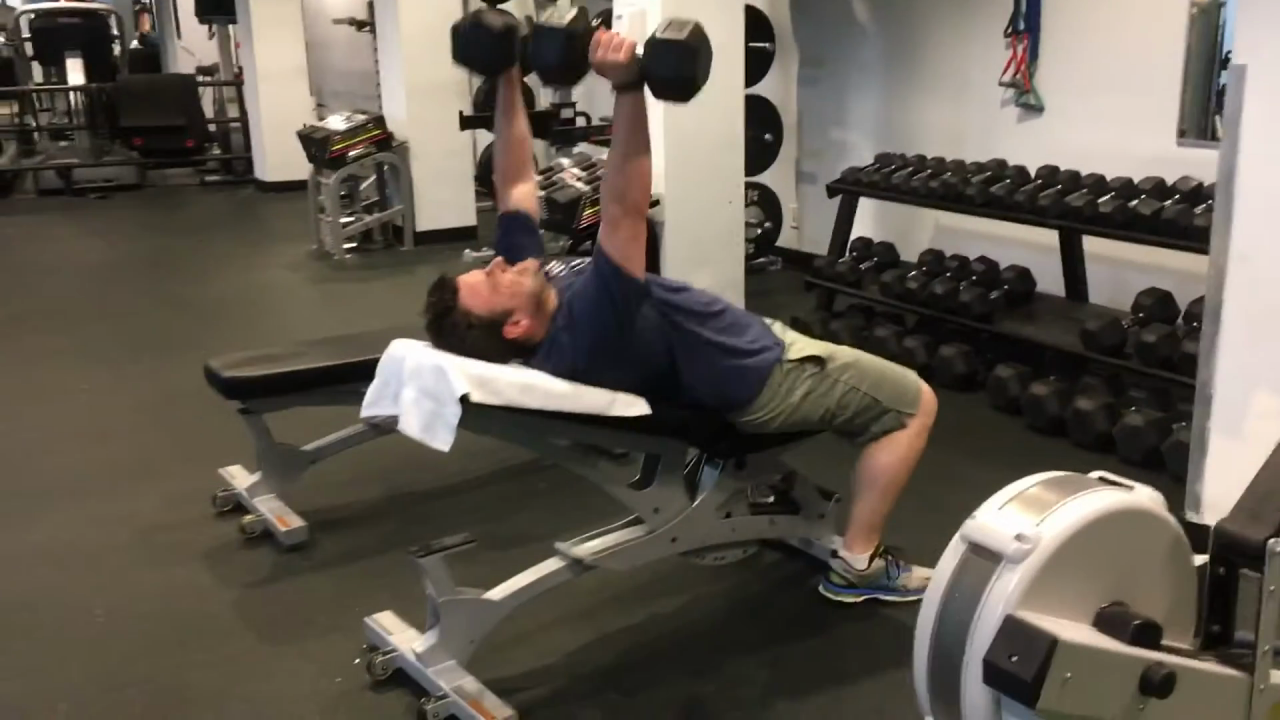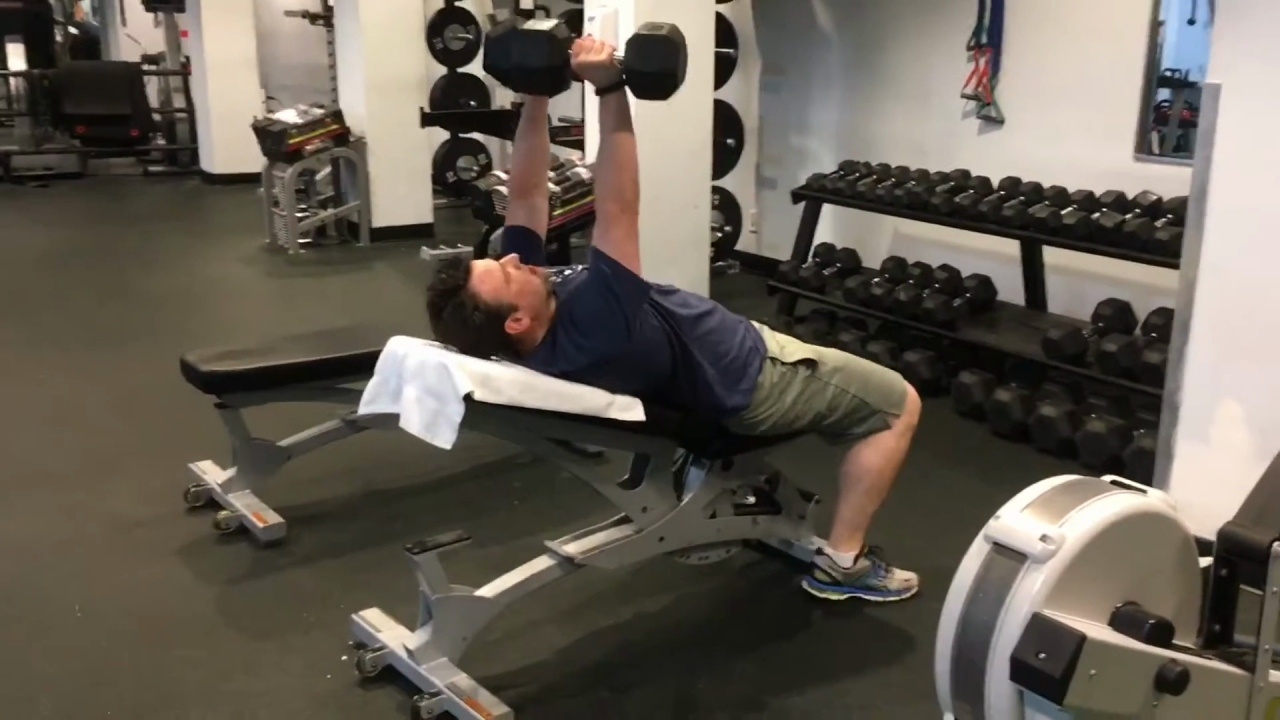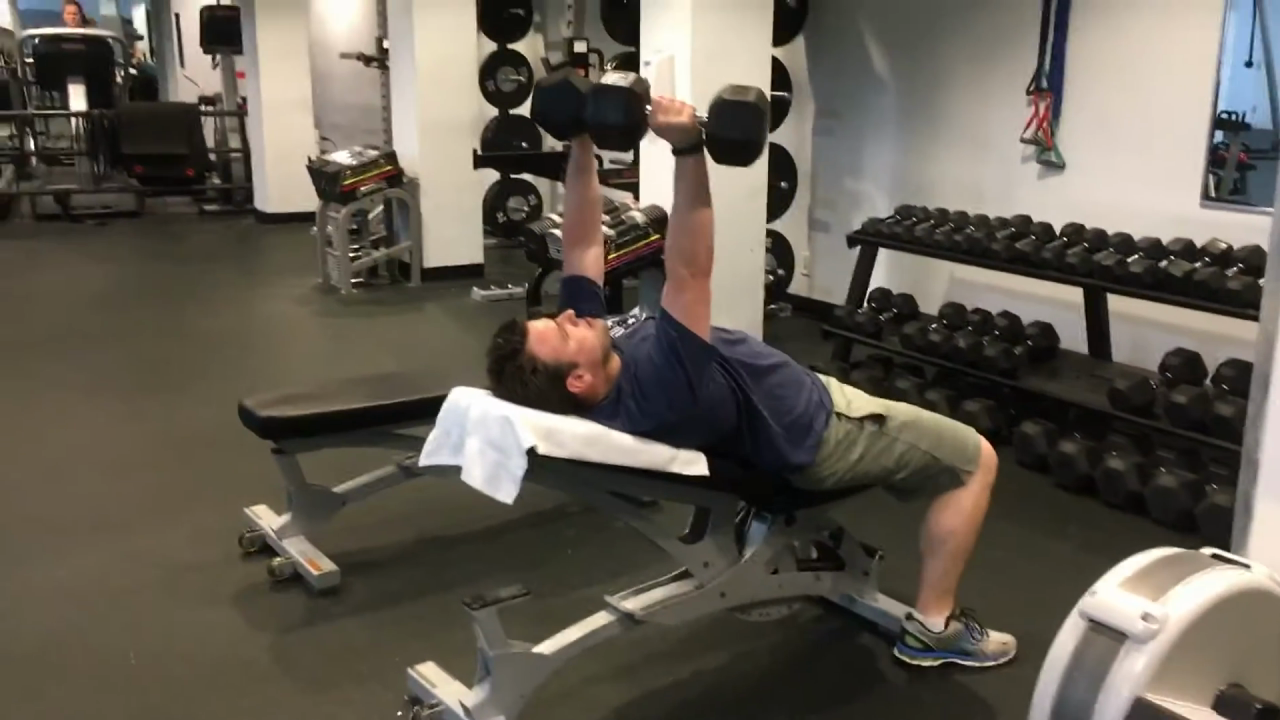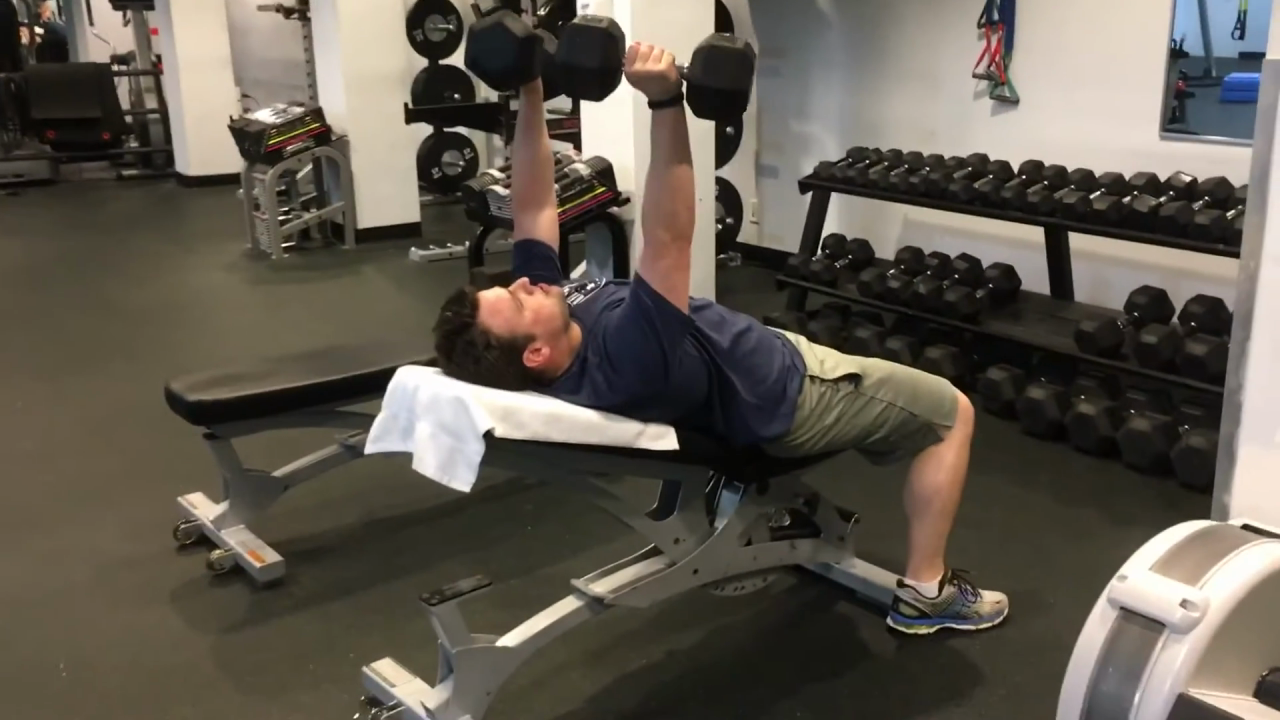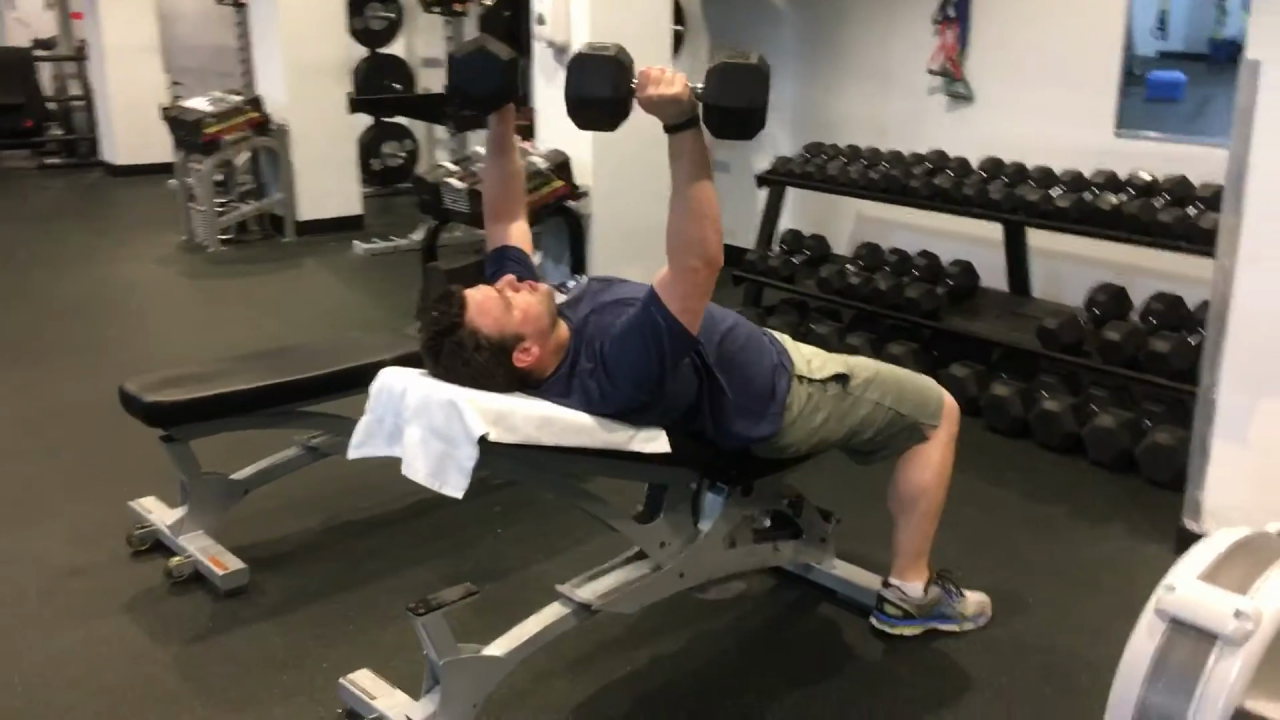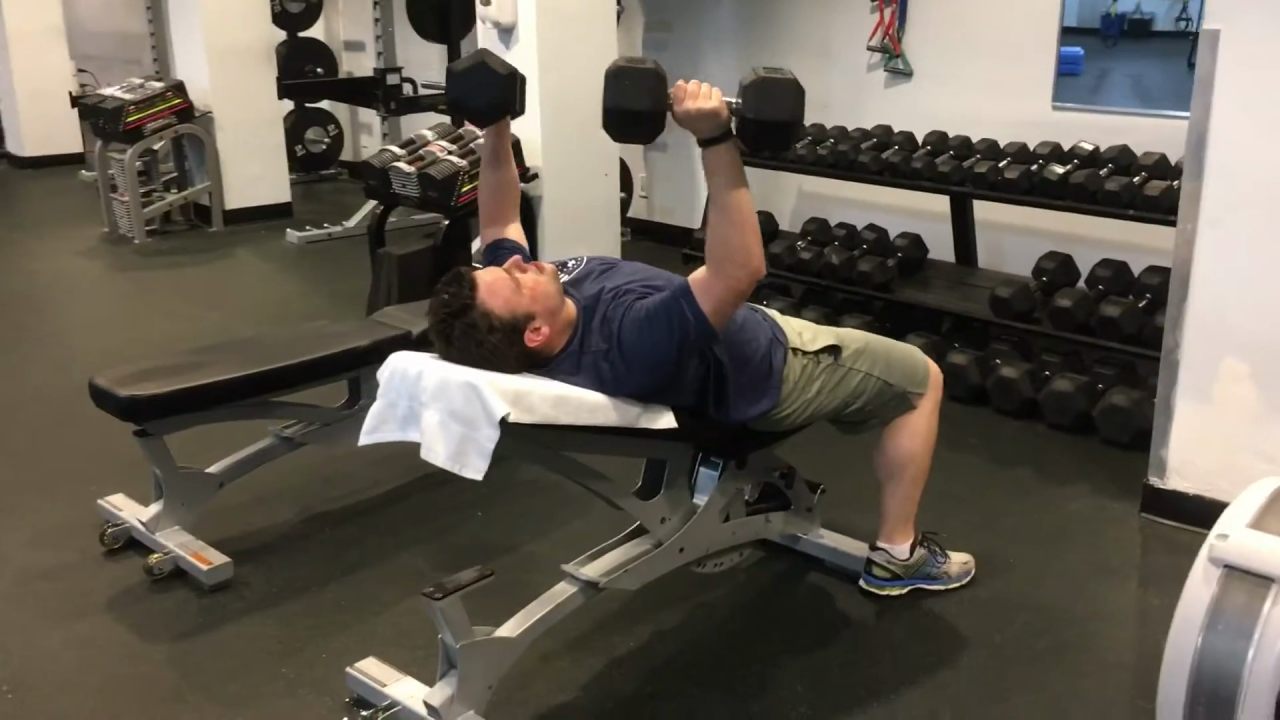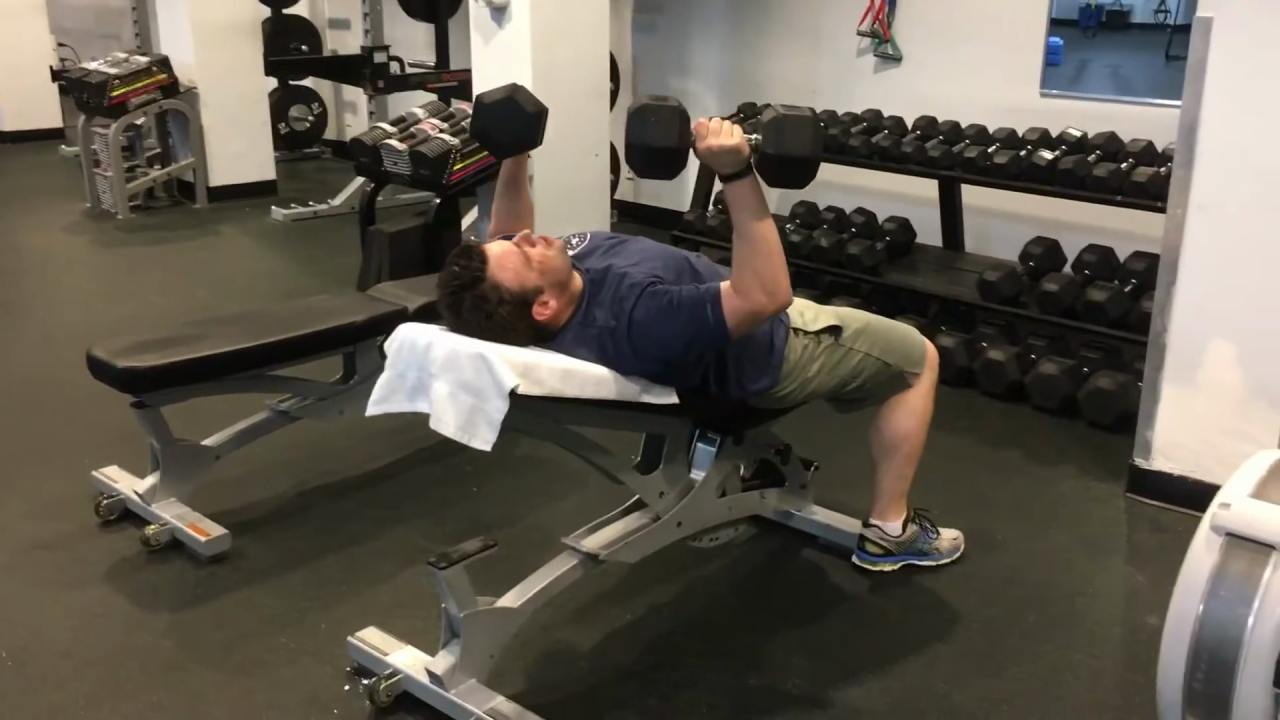
dt=0.7s
person 1, frame 1
left shoulder: (519, 267)
right shoulder: (587, 331)
left elbow: (514, 183)
right elbow: (625, 212)
left wrist: (509, 78)
right wrist: (626, 86)
right hip: (759, 378)
right knee: (914, 402)
right ankle: (857, 564)
person 1, frame 2
left shoulder: (510, 297)
right shoulder: (594, 338)
left elbow: (527, 196)
right elbow: (618, 212)
left wrist: (536, 95)
right wrist: (609, 88)
right hip: (749, 379)
right knee: (899, 404)
right ankle: (842, 561)
person 1, frame 3
left shoulder: (583, 340)
right shoulder: (654, 395)
left elbow: (582, 245)
right elbow: (688, 273)
left wrist: (581, 143)
right wrist: (688, 148)
left hip: (791, 394)
right hip: (814, 431)
right knee: (975, 459)
right ankle: (932, 626)
person 1, frame 4
left shoulder: (538, 307)
right shoulder: (620, 367)
left elbow: (534, 207)
right elbow: (668, 239)
left wrist: (530, 95)
right wrist: (665, 102)
left hip: (756, 356)
right hip: (784, 394)
right knee: (952, 412)
right ankle: (925, 591)
person 1, frame 5
left shoulder: (511, 318)
right shoulder: (611, 367)
left elbow: (506, 219)
right elbow: (698, 262)
left wrist: (501, 115)
right wrist: (681, 124)
right hip: (770, 394)
right knee: (937, 411)
right ankle: (910, 592)
person 1, frame 6
left shoulder: (513, 313)
right shoulder: (622, 348)
left elbow: (497, 221)
right elbow: (739, 271)
left wrist: (497, 126)
right wrist: (716, 137)
left hip: (731, 341)
right hip: (764, 365)
right knee: (921, 379)
right ankle: (897, 554)
person 1, frame 7
left shoulder: (522, 296)
right shoulder: (628, 321)
left elbow: (507, 232)
right elbow: (766, 296)
left wrist: (515, 149)
right wrist: (735, 172)
left hip: (727, 325)
right hip: (767, 347)
right knee: (918, 358)
right ankle: (889, 532)
